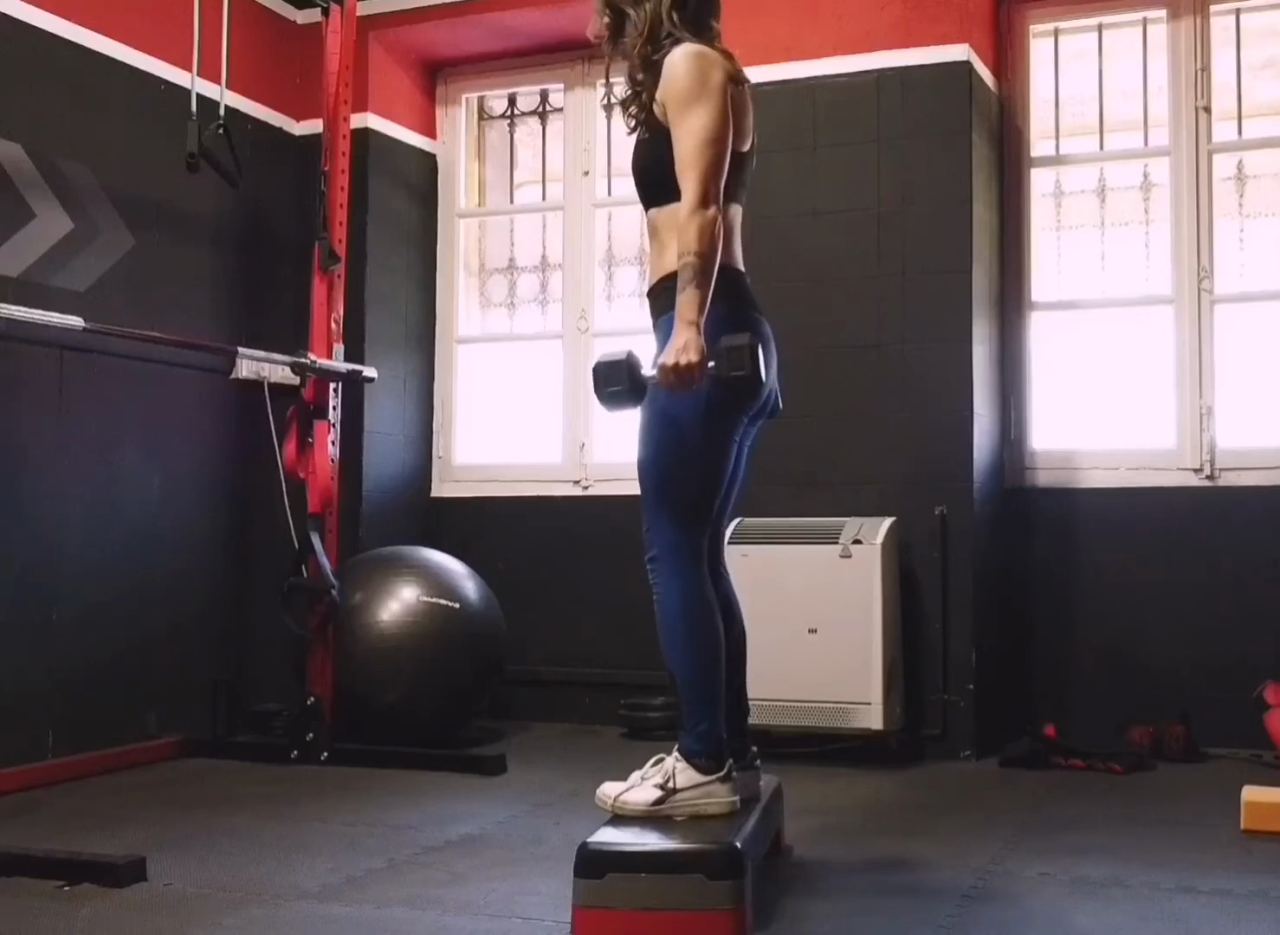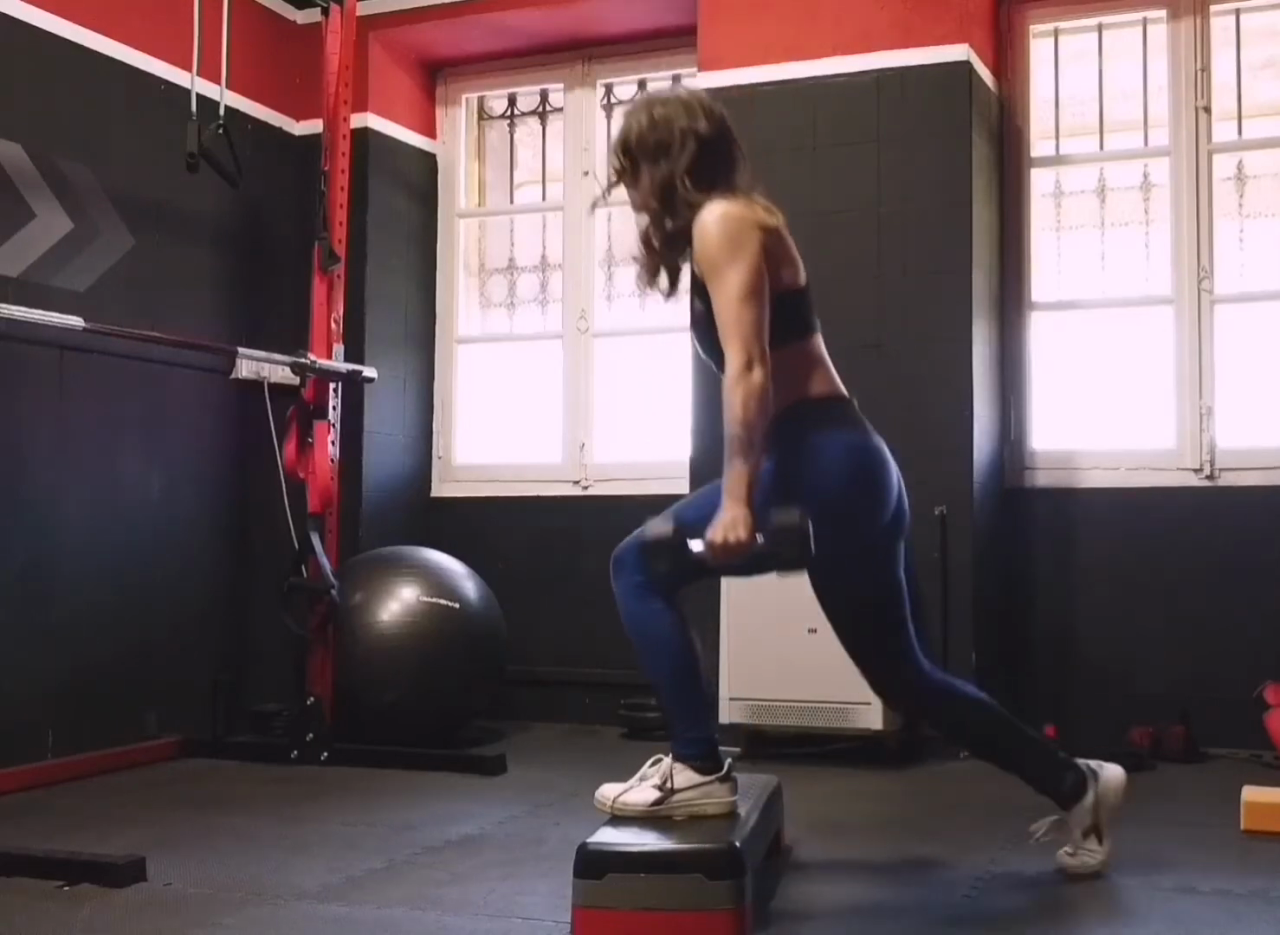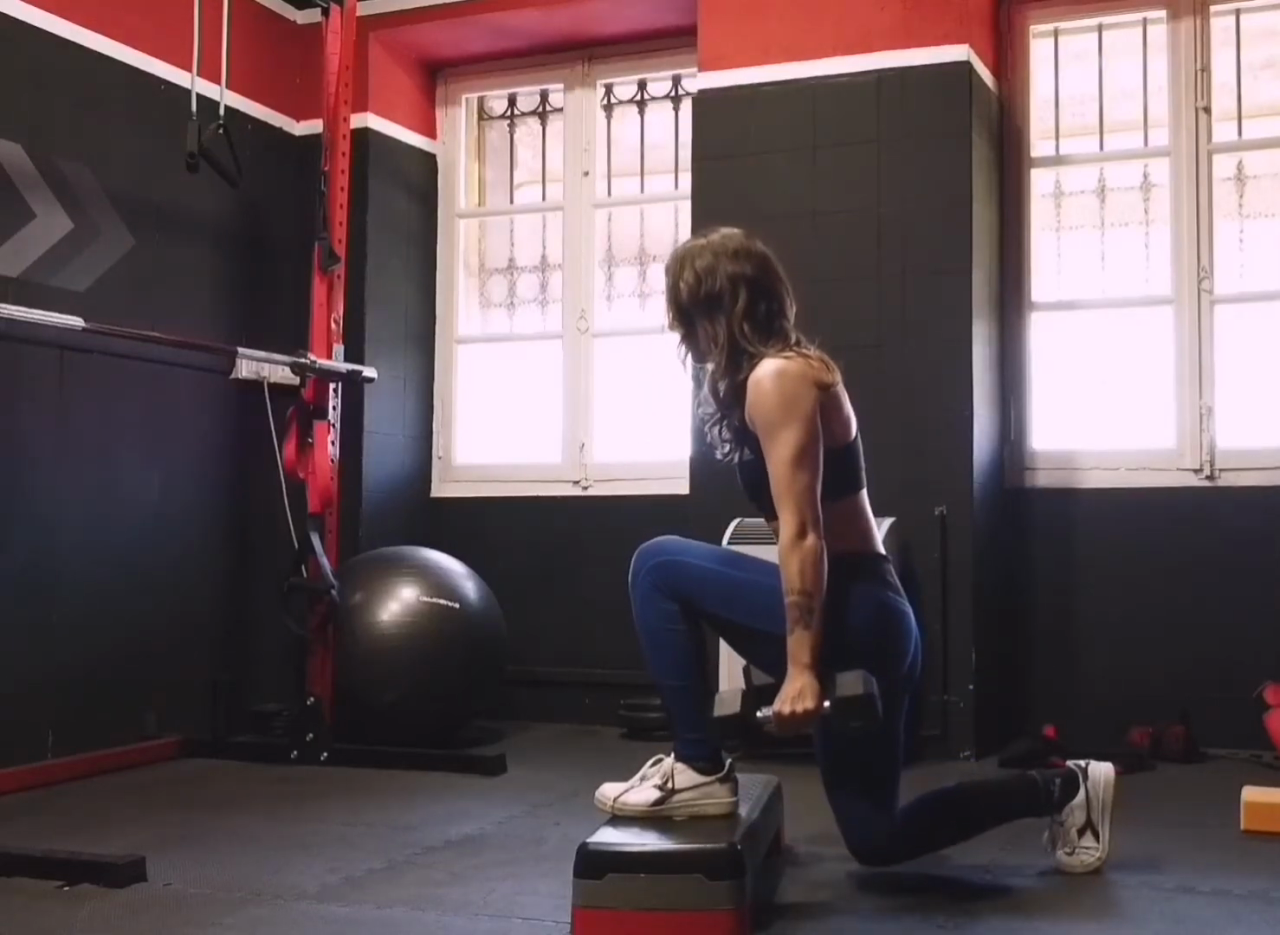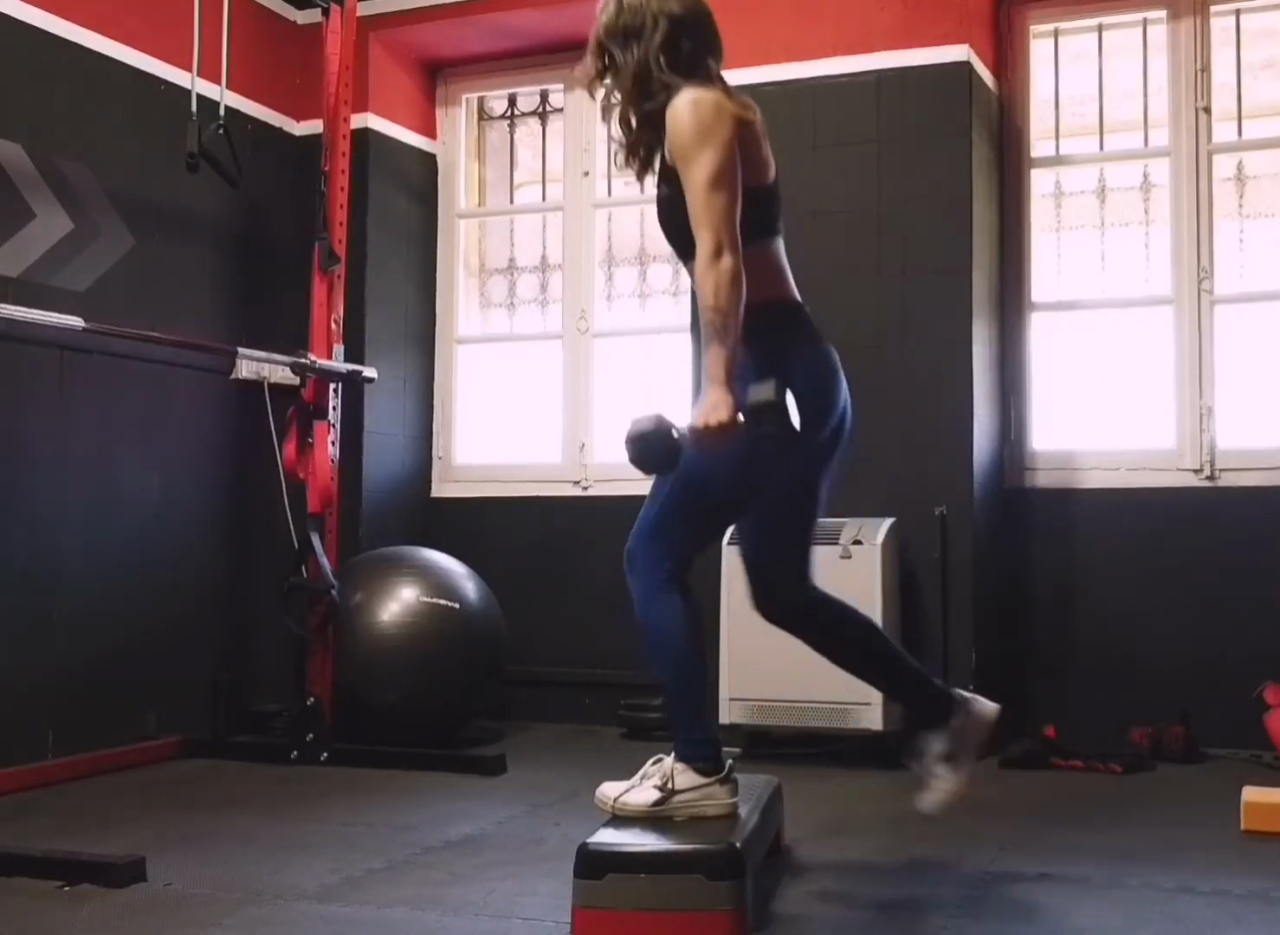
dt=1s
person 1, frame 1
right shoulder: (687, 73)
left elbow: (701, 207)
left wrist: (689, 326)
left hip: (706, 335)
right hip: (723, 337)
left knee: (673, 552)
right knee: (697, 554)
left ankle: (704, 764)
right ankle: (729, 751)
person 1, frame 2
left shoulder: (721, 220)
right shoulder: (733, 219)
left elbow: (749, 372)
left wrist: (737, 499)
right wrist: (745, 487)
left hip: (821, 462)
right hip: (842, 460)
left knee: (641, 569)
right knee: (904, 676)
left ankle: (696, 773)
right ankle: (1074, 784)
person 1, frame 3
left shoulder: (775, 378)
right shoulder: (788, 368)
left elbow: (802, 534)
left wrist: (801, 668)
left hip: (850, 613)
right hip: (861, 609)
left knee: (659, 568)
right knee: (878, 837)
left ankle: (697, 772)
right ankle: (1063, 789)
person 1, frame 4
left shoulder: (694, 108)
right shoulder: (713, 111)
left elbow: (718, 260)
left wrist: (717, 385)
right wrist: (729, 379)
left hip: (772, 376)
right hip: (799, 375)
left knee: (655, 559)
right knee: (782, 588)
left ankle: (698, 772)
right ankle: (945, 715)
